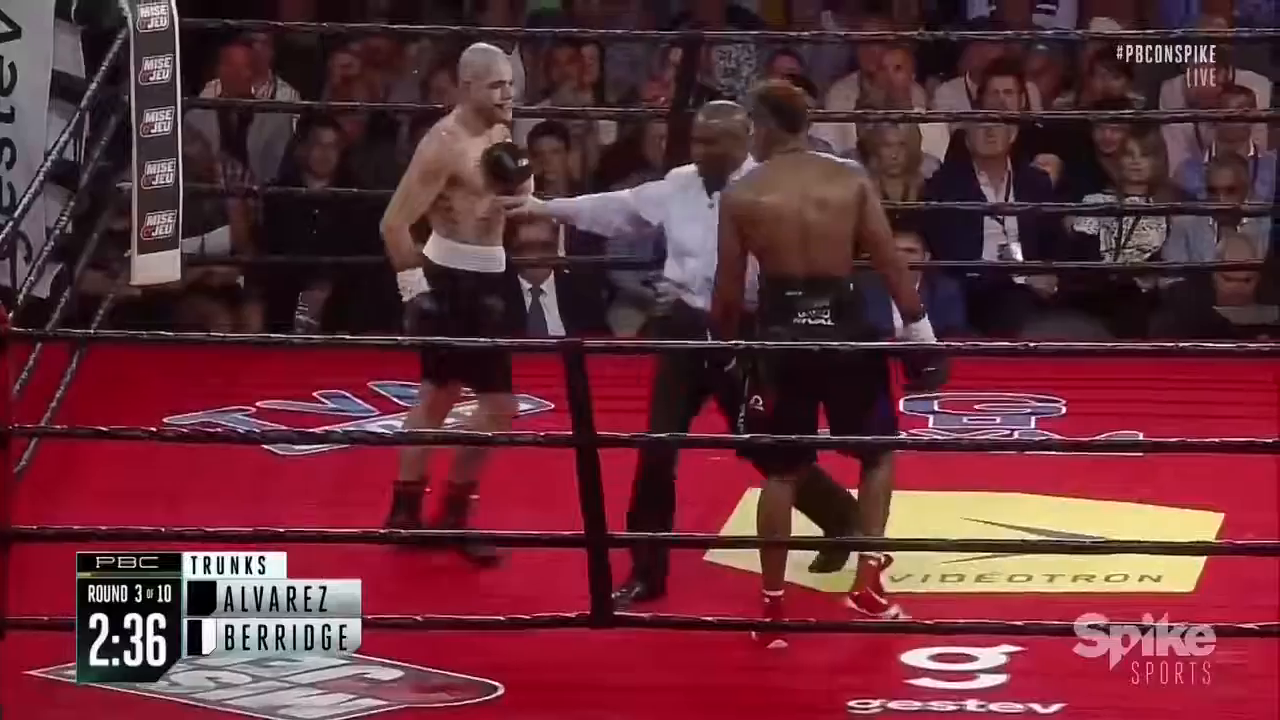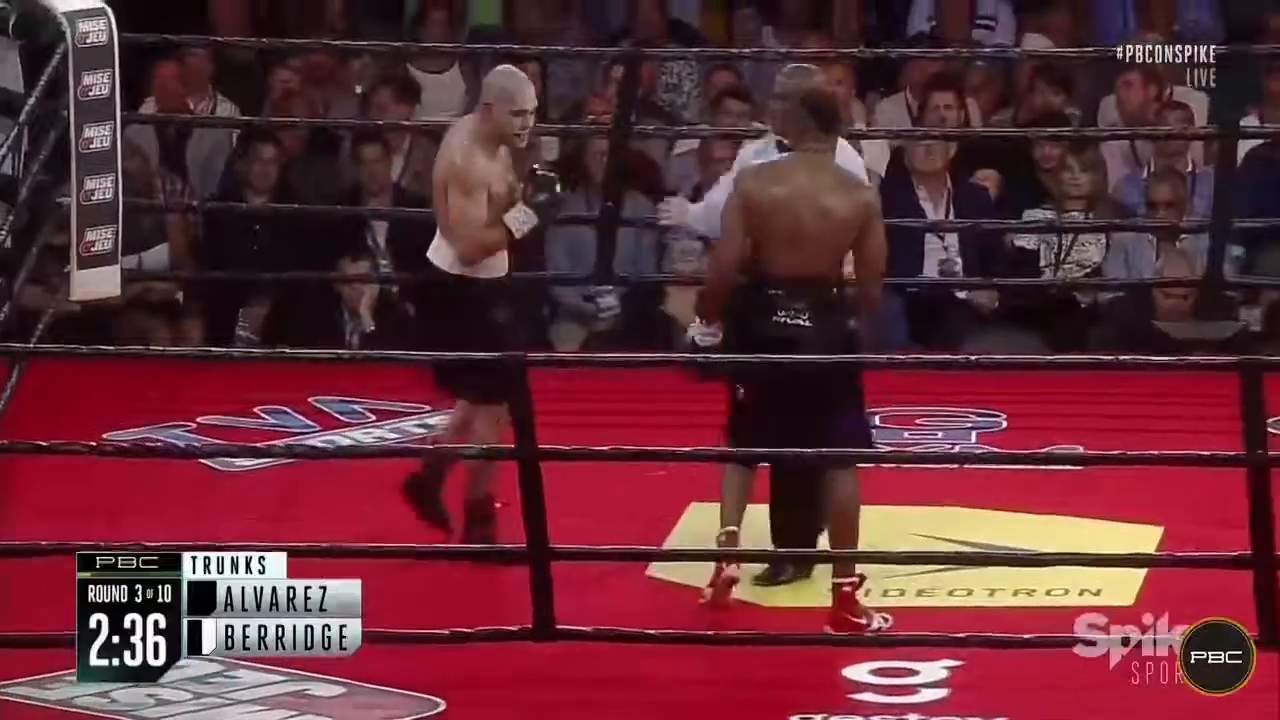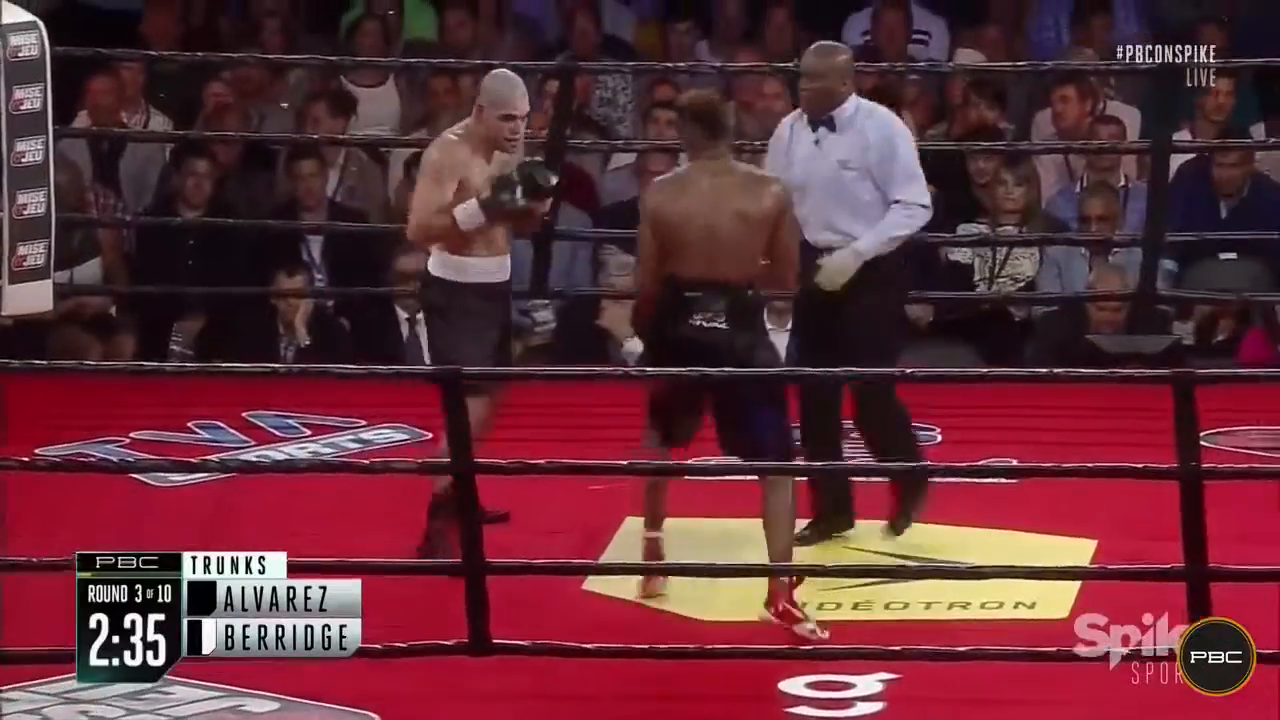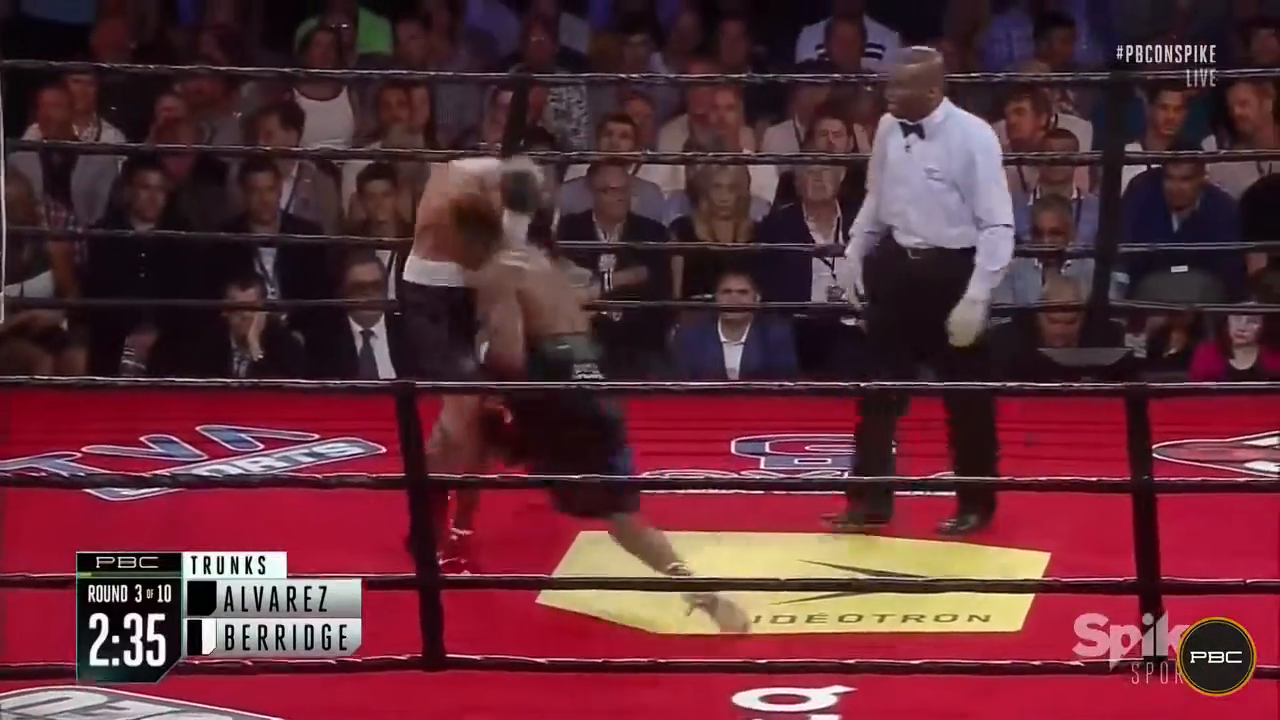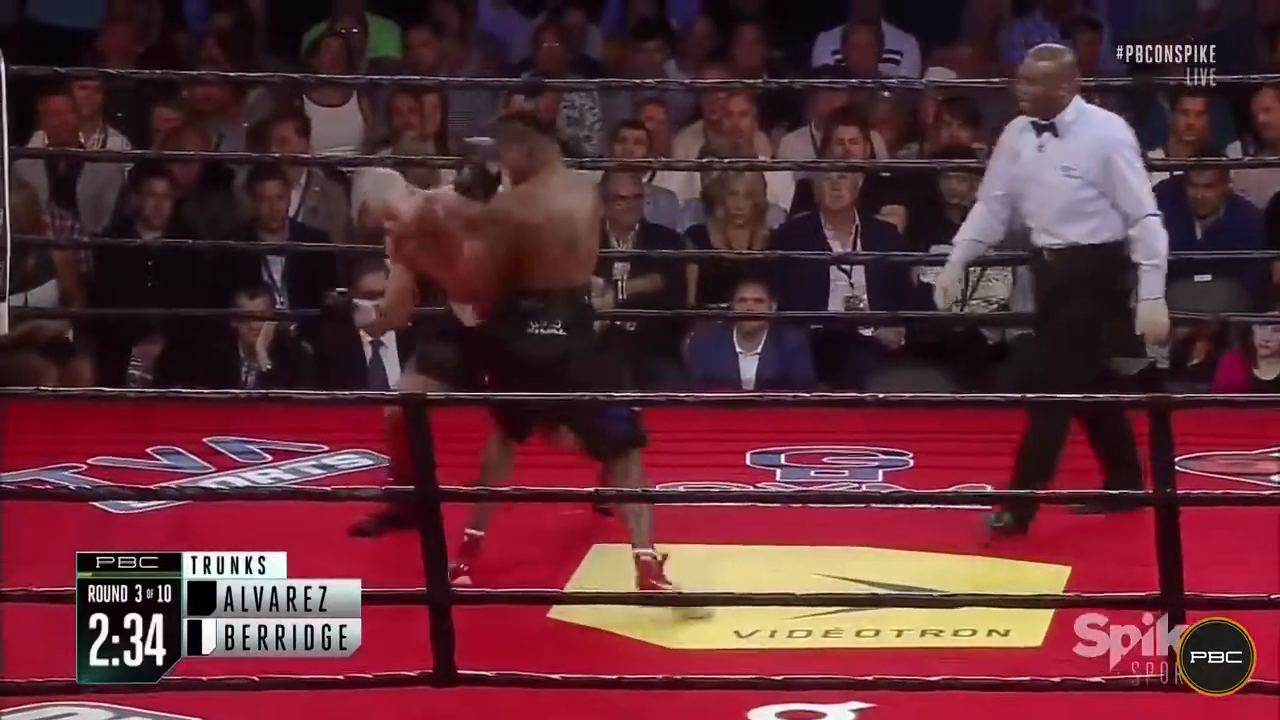
dt=0.4s
person 1, frame 1
left shoulder: (742, 194)
right shoulder: (852, 178)
left elbow: (728, 287)
right elbow: (891, 263)
left wrist: (722, 341)
right wrist: (918, 329)
left hip: (780, 330)
right hip: (845, 325)
left knee: (779, 473)
right knee: (877, 451)
left ankle: (772, 606)
right ankle: (869, 573)
person 1, frame 2
left shoulder: (753, 181)
right shoulder: (860, 194)
left elbow: (722, 268)
right elbow: (871, 288)
left wrist: (705, 326)
left hip: (760, 325)
right hip: (825, 329)
left knee: (743, 450)
right knee: (841, 466)
left ankle: (726, 558)
right ankle: (845, 601)
person 1, frame 3
left shoulder: (660, 193)
right shoulder: (770, 192)
left elbow: (646, 284)
right elbow: (785, 279)
left wrist: (644, 326)
left hip: (679, 329)
right hip: (741, 333)
left knee: (662, 437)
right knee: (774, 465)
left ankle: (652, 552)
right ankle: (781, 596)
person 1, frame 4
left shoulder: (492, 279)
right shoulder: (530, 256)
left elbow: (512, 359)
left wrist: (486, 355)
left hip: (550, 387)
right hip: (588, 383)
right knee: (620, 510)
right ankle: (692, 584)
person 1, frame 5
left shoulder: (508, 207)
right shoulder: (586, 190)
left elbow: (476, 292)
left hip: (518, 334)
right hip: (572, 336)
left knee: (504, 435)
right knee: (626, 452)
left ankle: (471, 554)
right ankle: (649, 567)
person 2, frame 1
right shoulder: (678, 184)
right elbow: (621, 208)
right wrist: (549, 208)
right hip: (687, 328)
right knee: (657, 451)
left ankle: (839, 515)
right ankle: (647, 572)
person 2, frame 2
left shoulder: (838, 162)
right shoulder: (756, 154)
right elbow: (719, 211)
right wrist: (687, 213)
left ankle: (794, 546)
right ankle: (806, 515)
person 2, frame 3
left shoulder: (882, 128)
right shoulder: (789, 130)
left elbow: (915, 206)
left wrist: (854, 254)
left hip: (871, 269)
right hip: (811, 266)
left knee: (871, 389)
right knee: (814, 392)
left ankle: (909, 483)
right ankle: (829, 508)
person 2, frame 4
left shoulder: (972, 138)
right shoulder: (889, 130)
left elbow: (997, 228)
left wrist: (975, 301)
right wrist: (855, 254)
left hip: (953, 268)
right hip: (899, 264)
left knee: (963, 391)
right knee: (882, 382)
left ankle: (976, 502)
right ankle: (871, 498)
person 2, frame 5
left shoulder: (1106, 133)
right shoulder: (1017, 133)
left elbow: (1143, 217)
right elbow: (993, 204)
left wrist: (1151, 296)
right wrist: (956, 262)
left hip: (1093, 267)
right hip: (1049, 265)
left knee: (1055, 382)
right knee: (1083, 382)
left ankle: (1020, 503)
right ankle: (1125, 481)
person 3, frame 1
left shoulder: (497, 131)
right shoulder: (443, 145)
left elbow: (521, 203)
right elbow: (394, 224)
left wrist: (517, 174)
right wrist: (417, 291)
left hip: (481, 276)
right hip: (458, 280)
left knee: (438, 393)
right knee: (500, 401)
left ankle: (406, 509)
right ankle: (454, 512)
person 3, frame 2
left shoulder: (492, 139)
right shoulder: (465, 157)
right elbow: (470, 246)
left wrist: (532, 193)
right wrist: (527, 213)
left hip: (471, 283)
right hip: (462, 286)
left knee: (482, 398)
right knee: (493, 405)
left ankle: (429, 478)
right ankle: (477, 524)
person 3, frame 3
left shoulder: (510, 148)
right shoulder: (447, 153)
left elbow: (521, 225)
right elbow: (418, 229)
left wrist: (536, 196)
right wrist: (482, 207)
left hip: (495, 284)
right hip: (454, 290)
left knee: (485, 402)
right knee: (469, 406)
left ankle: (457, 497)
right ankle: (438, 524)
person 3, frame 4
left shoulder: (501, 187)
right shoulder: (457, 185)
left hip: (471, 287)
right hip: (429, 293)
right knee: (461, 404)
right ankle: (428, 524)
person 3, frame 5
left shoulder: (461, 202)
right elbow: (394, 316)
right wrist: (364, 315)
right hip: (462, 323)
right knee: (400, 412)
right ankle: (408, 502)
